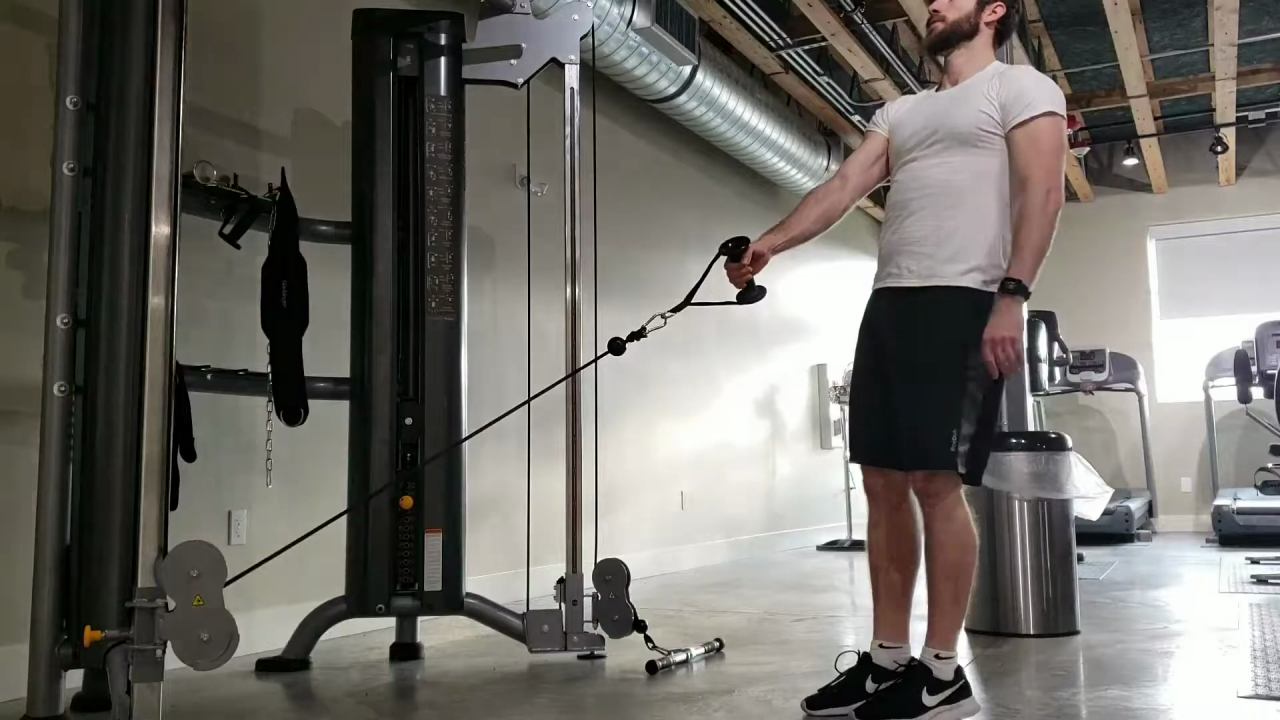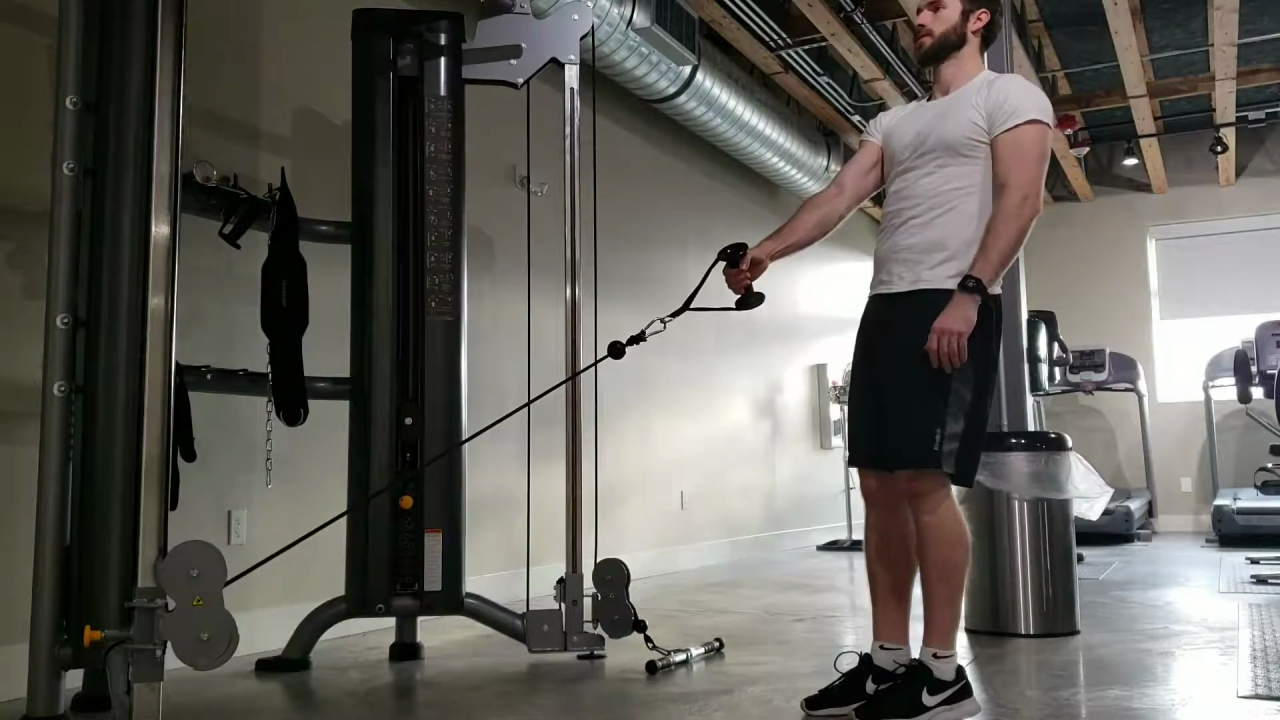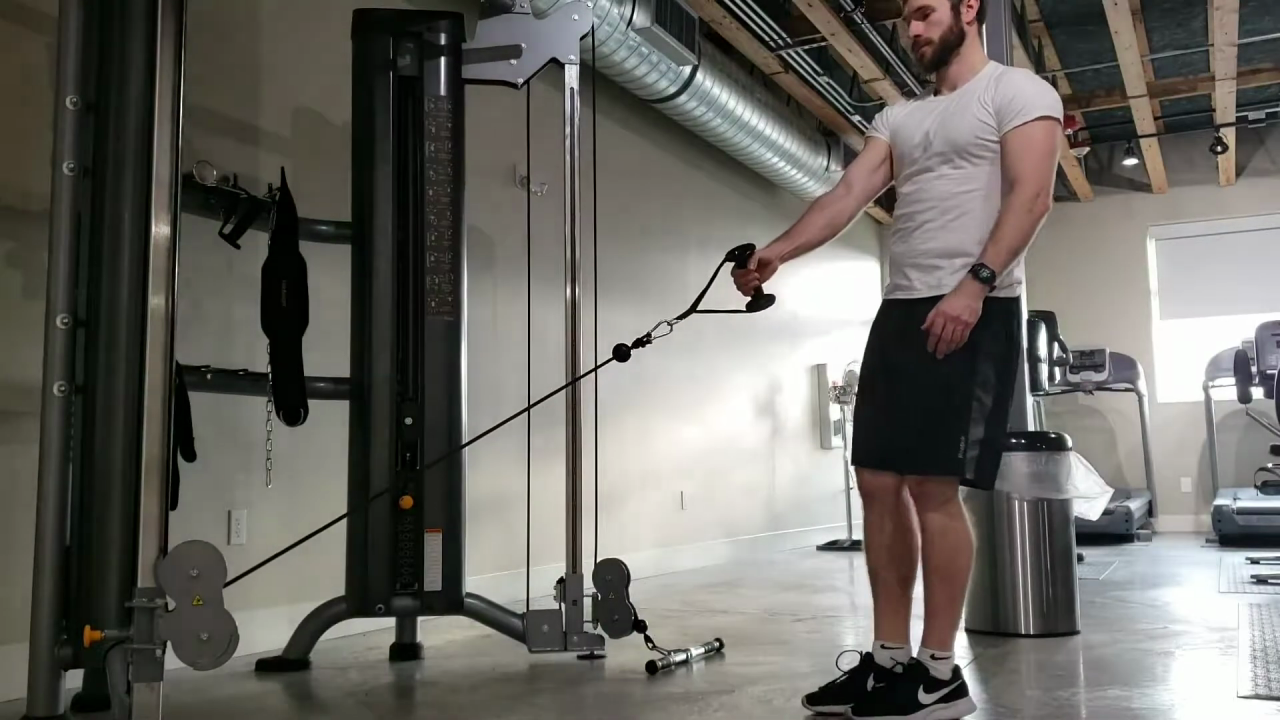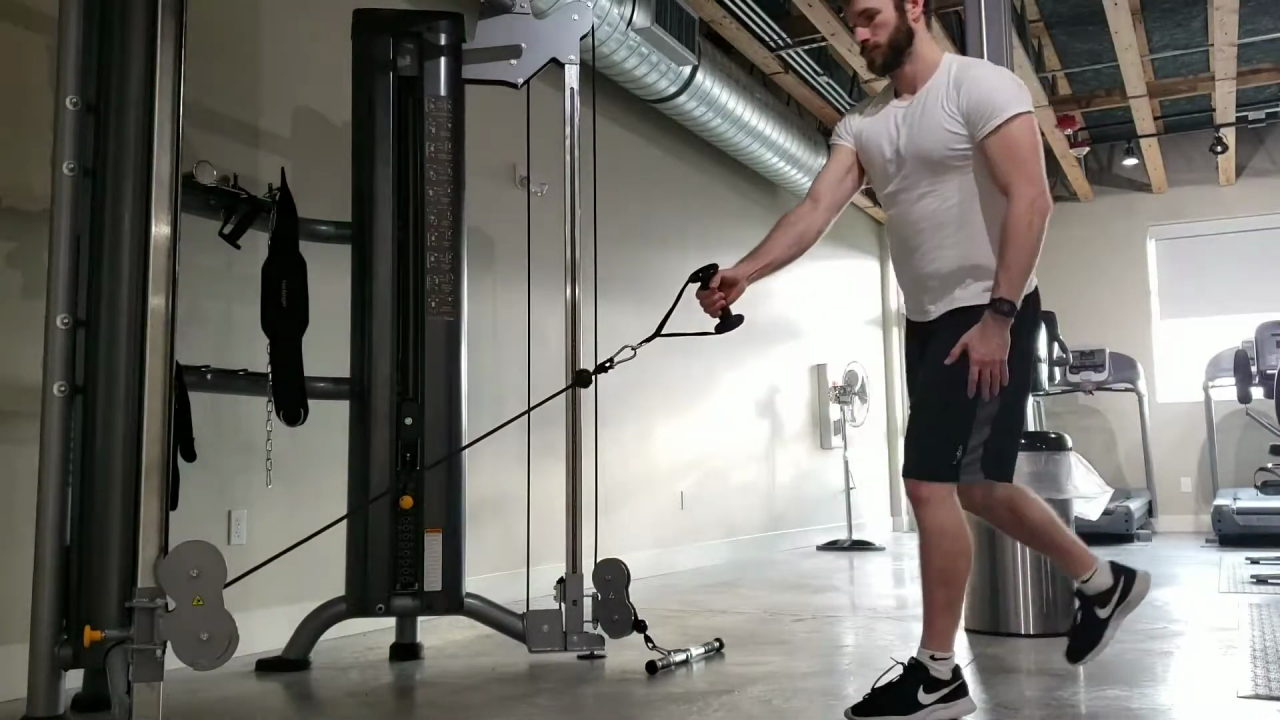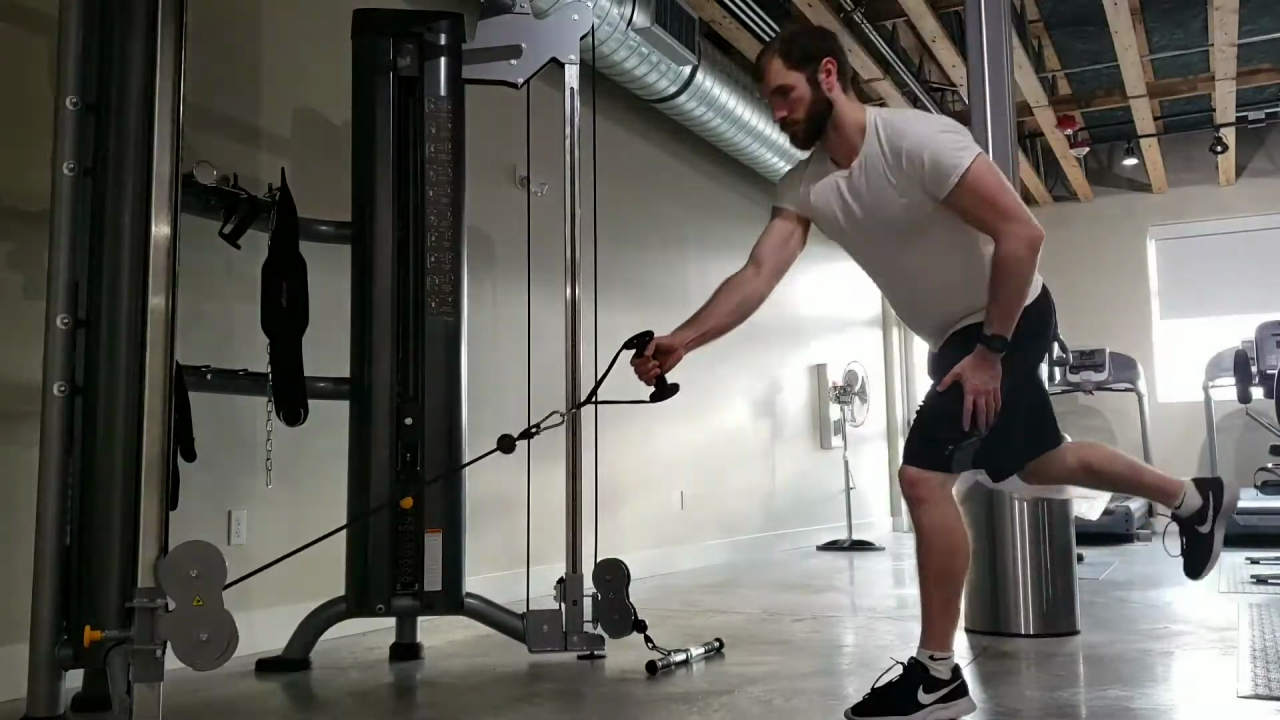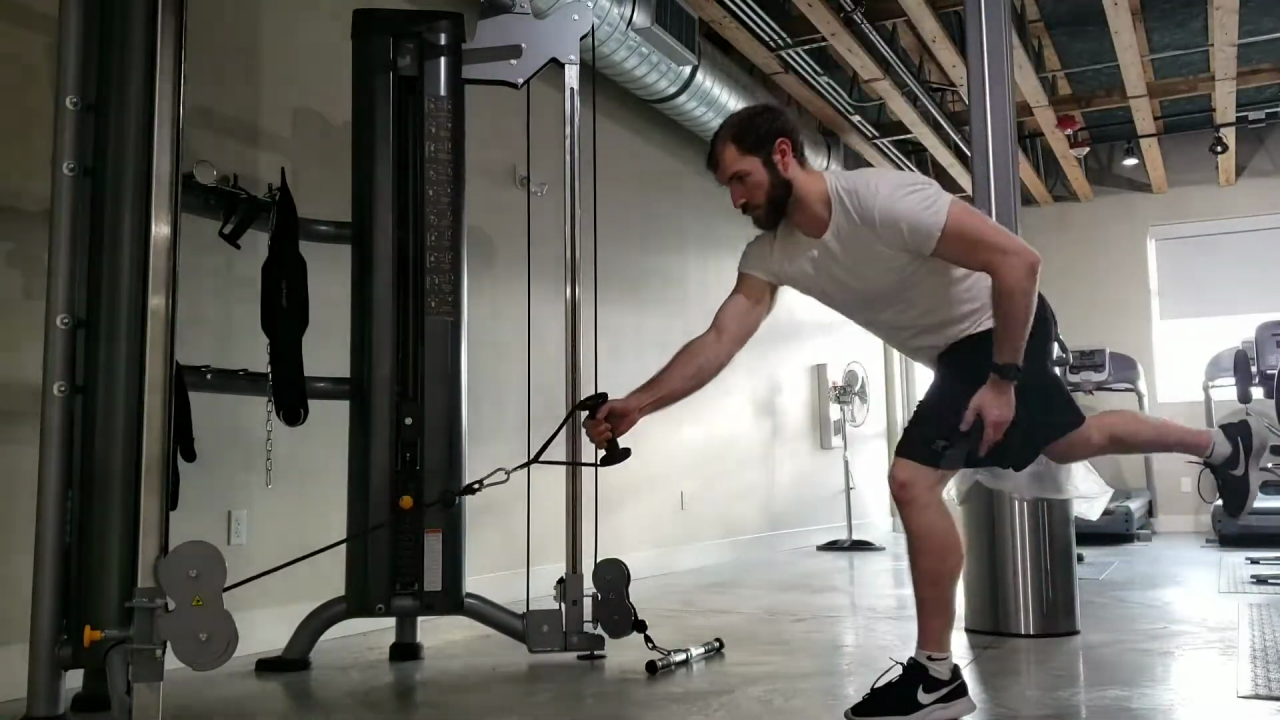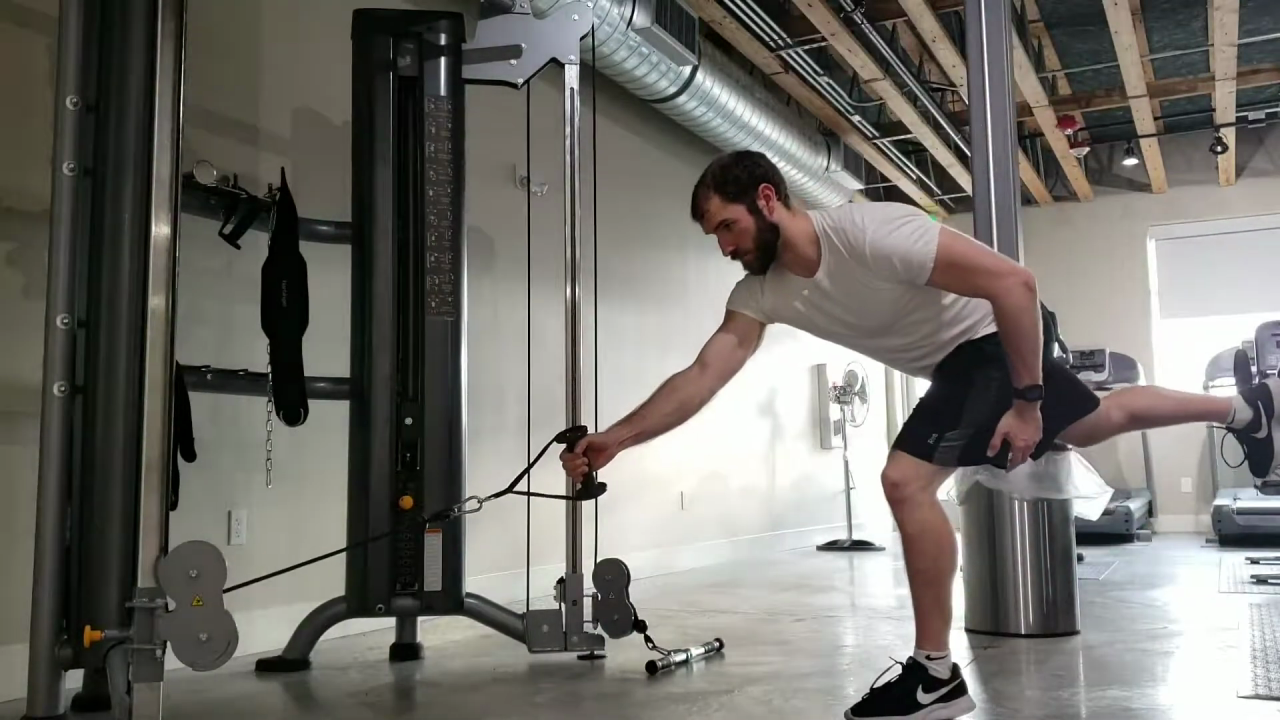
dt=0.7s
person 1, frame 1
left shoulder: (1021, 87)
right shoulder: (899, 111)
left elbow: (1042, 192)
right elbow: (841, 188)
left wrist: (1012, 294)
right wrist: (768, 243)
left hip: (960, 303)
right hip: (888, 304)
left knee: (936, 484)
right knee: (884, 483)
right ankle: (887, 661)
person 1, frame 2
left shoulder: (1009, 96)
right shoulder: (895, 120)
left elbow: (1021, 199)
right elbow: (839, 195)
left wrist: (970, 291)
right wrist: (766, 251)
left hip: (953, 309)
right hip: (885, 310)
left knee: (922, 481)
right knee: (879, 484)
right ankle: (889, 660)
person 1, frame 3
left shoulder: (1018, 91)
right shoulder: (899, 116)
left elbow: (1031, 195)
right elbow: (848, 194)
left wrist: (977, 282)
right wrist: (776, 253)
left hip: (971, 312)
right hip: (899, 311)
left knee: (934, 487)
right knee: (878, 481)
right ankle: (887, 658)
person 1, frame 4
left shoulder: (982, 86)
right shoulder: (864, 120)
left elbow: (1029, 200)
right elbow: (817, 206)
left wrist: (999, 315)
right wrist: (744, 272)
left hip: (985, 318)
right hip: (925, 321)
left knee: (932, 484)
right knee: (969, 480)
right ankle: (1103, 582)
person 1, frame 5
left shoulder: (916, 140)
right shoulder: (803, 188)
left elbow: (1021, 233)
right elbow: (756, 276)
left wrist: (991, 350)
right wrist: (681, 340)
left hip: (1007, 319)
right hip: (956, 334)
left knee: (923, 476)
right knee: (1042, 463)
right ankle: (1195, 499)
person 1, frame 6
left shoulder: (884, 199)
right shoulder: (770, 255)
left elbow: (1018, 260)
right elbow: (718, 342)
left wrist: (1003, 381)
right wrist: (636, 406)
left hip: (1000, 331)
right hip: (956, 350)
left knee: (912, 479)
right knee: (1074, 442)
right ankle: (1223, 446)
person 1, frame 7
left shoulder: (872, 235)
right shoulder: (760, 294)
left elbow: (1014, 282)
right elbow: (701, 376)
left wrist: (1026, 401)
right wrist: (614, 438)
left hip: (999, 338)
right hip: (957, 359)
left knee: (907, 479)
right knee: (1094, 424)
